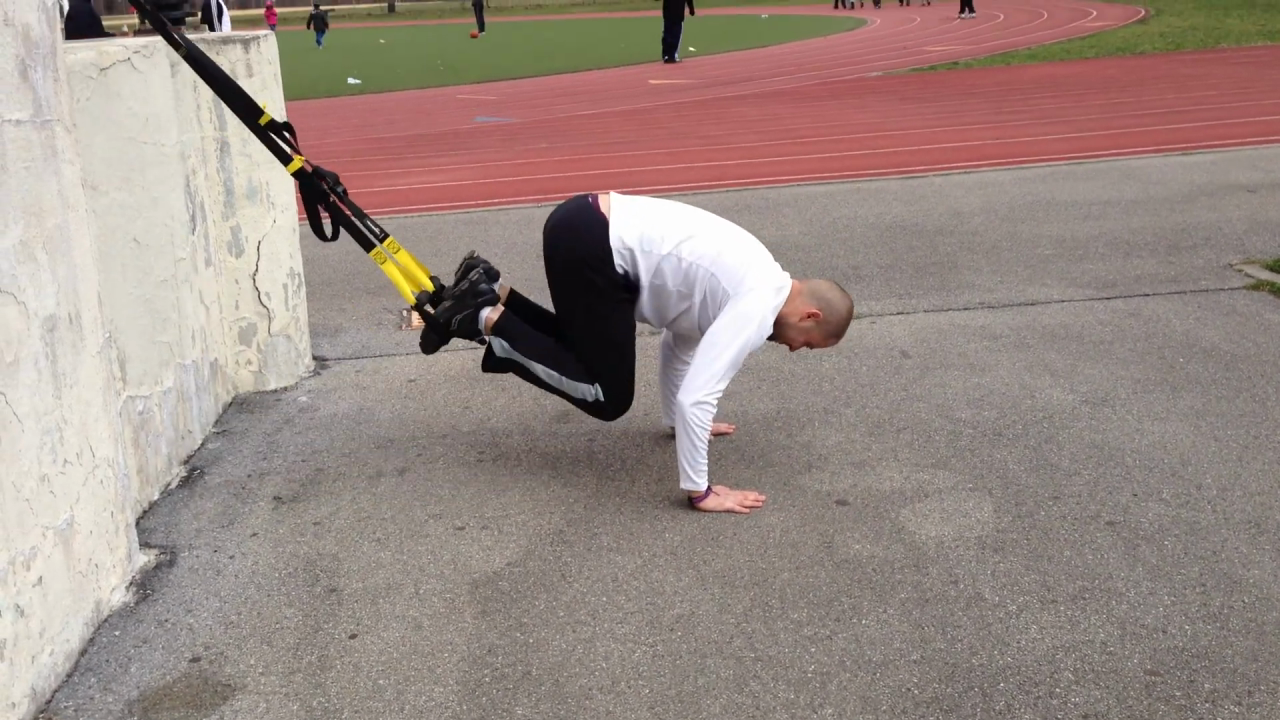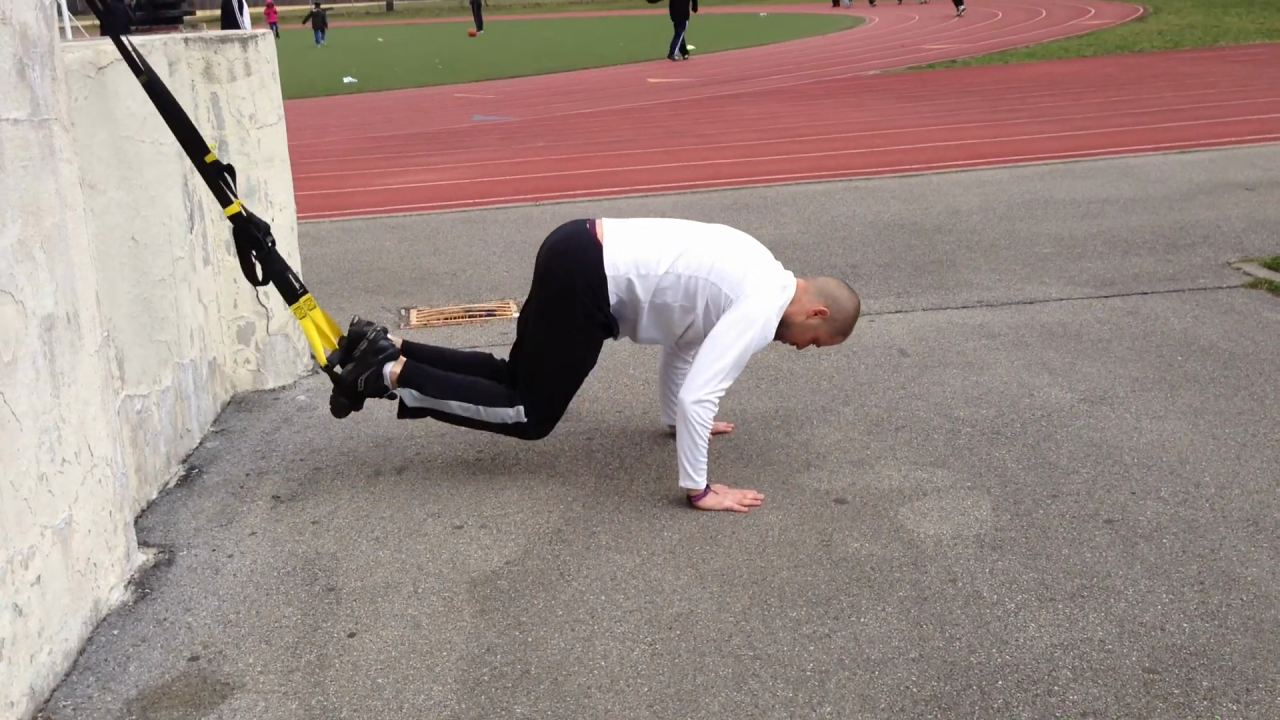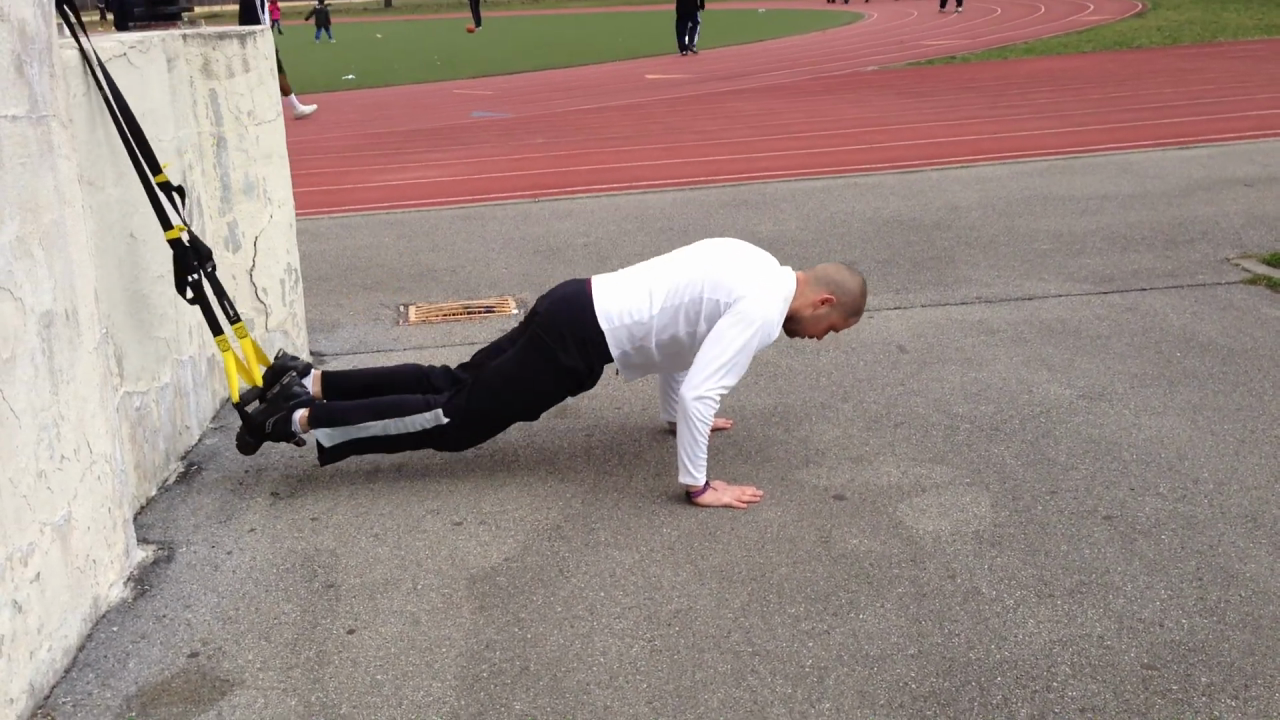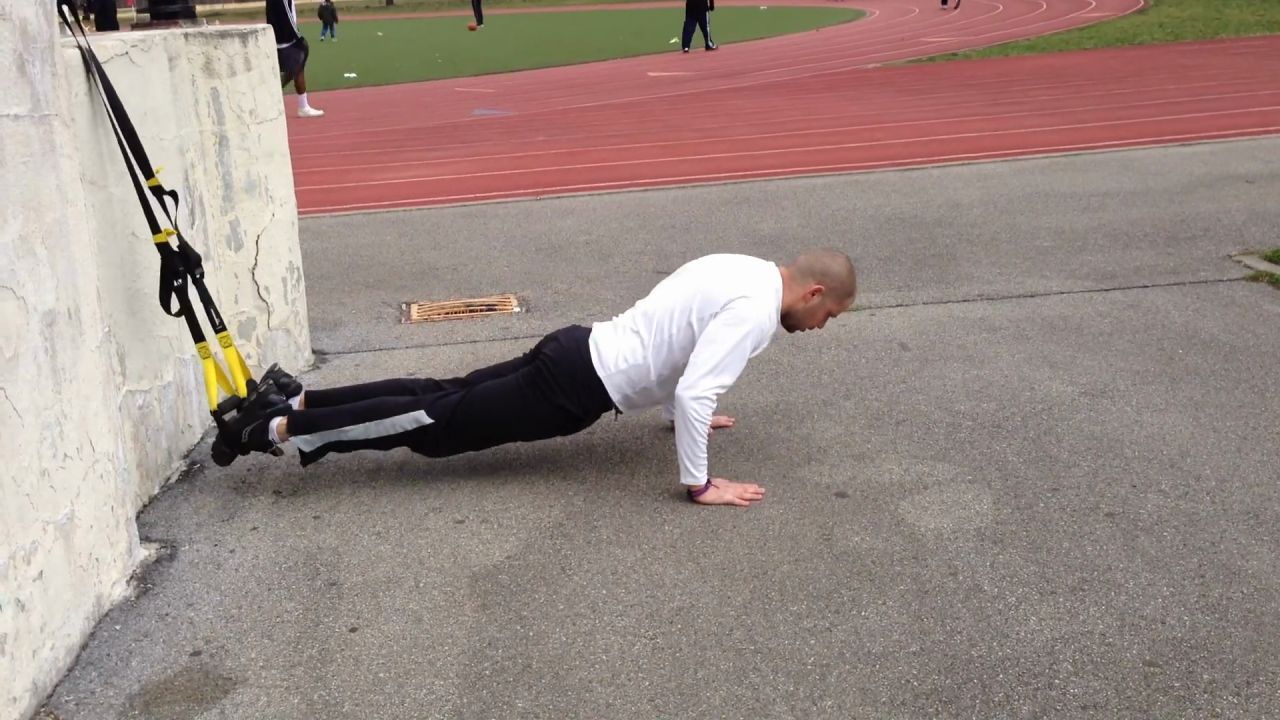
dt=0.3s
person 1, frame 1
left shoulder: (753, 278)
right shoulder: (758, 306)
left elbow: (679, 334)
right elbow: (696, 395)
left wrist: (674, 420)
right wrist: (699, 490)
left hip: (584, 221)
right hip: (590, 242)
left knee: (590, 355)
right knee: (607, 396)
left ankle: (489, 295)
right ankle: (488, 321)
person 1, frame 2
left shoulder: (754, 277)
right shoulder: (761, 309)
left elbow: (683, 333)
right elbow: (697, 394)
left wrist: (677, 420)
right wrist: (698, 488)
left hip: (579, 247)
right hip: (585, 275)
left knee: (520, 382)
right knee: (531, 414)
left ankle: (391, 351)
right ankle: (395, 375)
person 1, frame 3
left shoulder: (752, 265)
right shoulder: (767, 307)
right elbow: (701, 392)
left wrist: (676, 415)
right wrist: (698, 485)
left hip: (576, 309)
right hip: (581, 340)
left knee: (453, 387)
right knee: (456, 419)
left ankle: (309, 383)
right ankle: (303, 420)
person 1, frame 4
left shoulder: (740, 270)
right shoulder: (758, 309)
right elbow: (697, 393)
left wrist: (680, 413)
right wrist: (699, 483)
left hip: (576, 350)
right hip: (578, 386)
left knee: (443, 397)
right knee: (440, 424)
left ankle: (292, 399)
right ankle: (284, 427)
